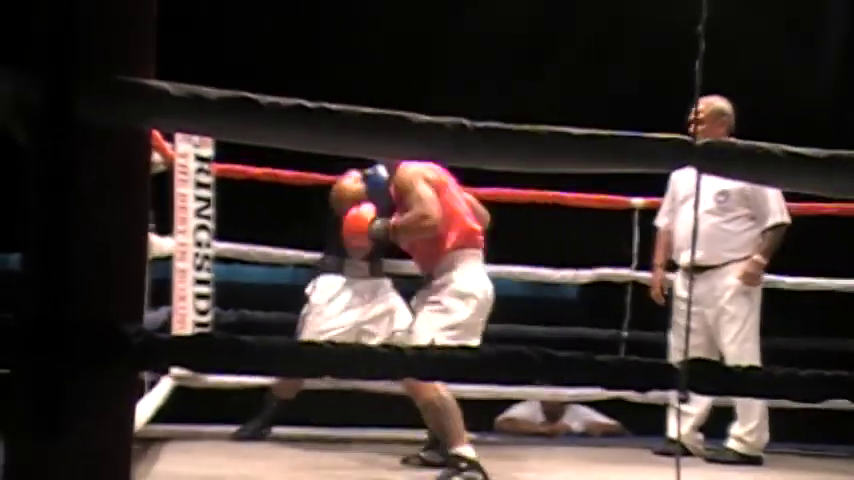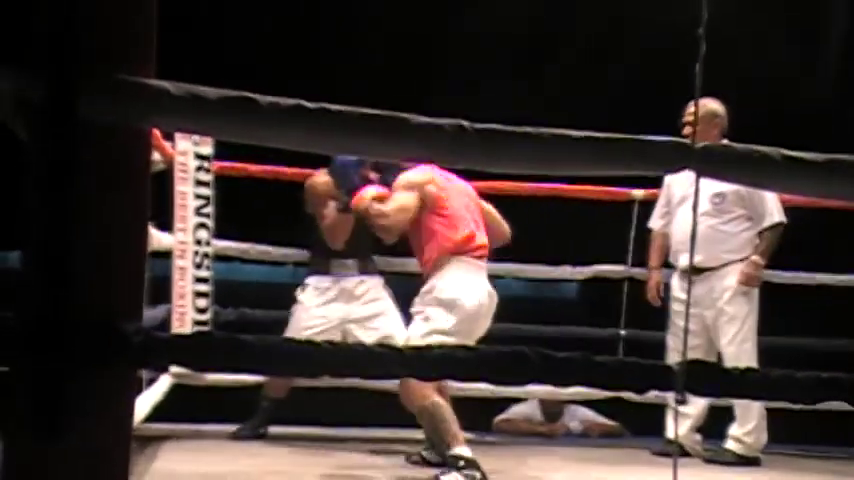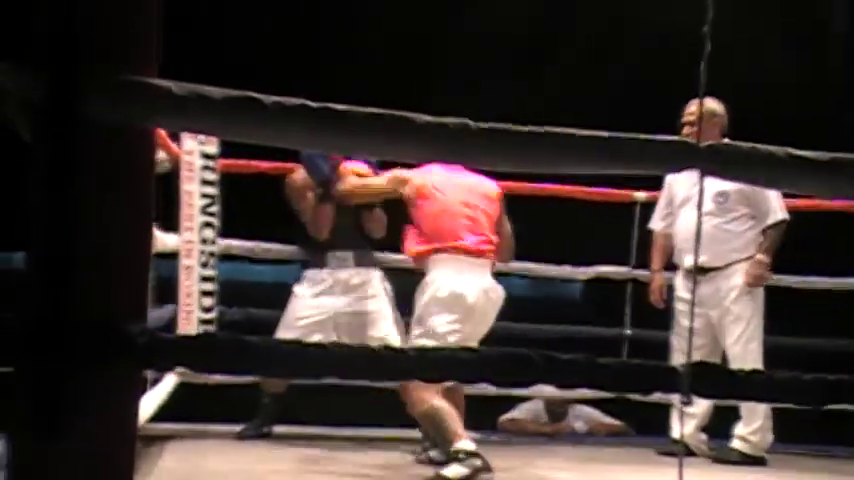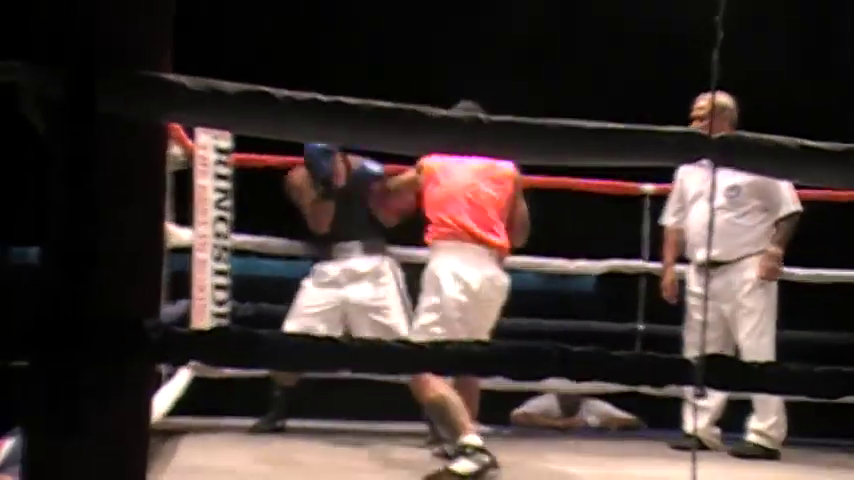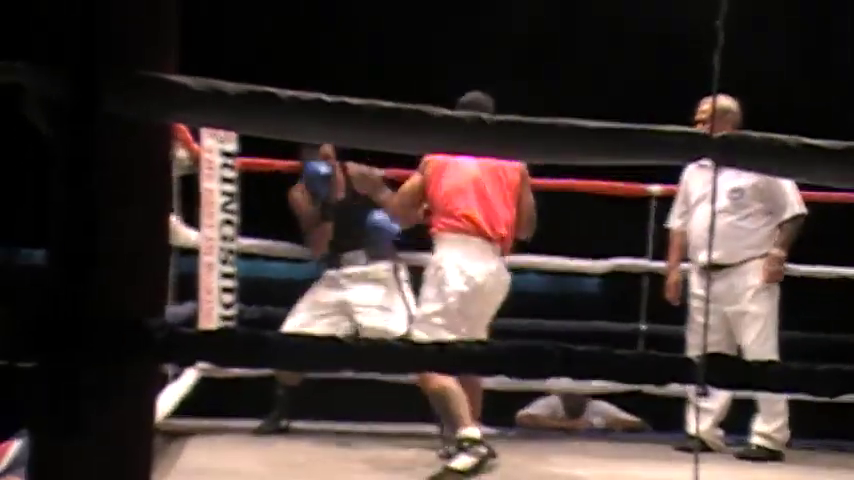
dt=0.1s
person 1, frame 1
right shoulder: (683, 171)
left elbow: (777, 222)
right elbow: (667, 223)
left wrist: (758, 260)
right wrist: (659, 267)
left hip: (732, 278)
right hip: (688, 278)
left knee: (741, 358)
right knee: (686, 359)
left ankle: (747, 443)
right ankle: (682, 435)
person 1, frame 2
right shoulder: (677, 174)
left elbow: (773, 222)
right elbow: (661, 226)
left wrist: (757, 261)
right wrist: (654, 269)
left hip: (730, 279)
right hip: (685, 280)
left knee: (739, 360)
right knee: (684, 360)
left ankle: (745, 444)
right ankle: (681, 436)
person 1, frame 3
right shoulder: (678, 174)
left elbow: (776, 220)
right elbow: (663, 227)
left wrist: (762, 260)
right wrist: (657, 271)
left hip: (734, 278)
right hip: (689, 280)
left knee: (744, 360)
right knee: (689, 360)
left ankle: (750, 443)
right ankle: (686, 436)
person 1, frame 4
right shoulder: (689, 168)
left elbow: (788, 211)
right elbow: (674, 222)
left wrist: (774, 252)
right wrist: (669, 267)
left hip: (747, 272)
right hip: (701, 274)
left knee: (757, 352)
right knee: (702, 354)
left ankle: (765, 436)
right ankle: (700, 430)
person 1, frame 5
right shoulder: (694, 169)
left elbow: (792, 214)
right elbow: (680, 224)
left wrist: (777, 255)
right wrist: (673, 268)
left hip: (749, 275)
right hip: (704, 277)
left knee: (760, 355)
right knee: (705, 356)
left ankle: (770, 438)
right ankle: (703, 432)
person 2, frame 1
left shoulder: (408, 172)
right shoulder: (428, 172)
left elbow: (431, 220)
right elbow: (482, 217)
left wrist: (383, 229)
left hip: (458, 284)
right hip: (448, 283)
left knee: (419, 379)
right ankle: (440, 445)
person 2, frame 2
left shoulder: (410, 179)
right shoulder: (459, 185)
left elbow: (390, 226)
right elbow: (503, 233)
left wrist: (368, 207)
left hip: (451, 288)
right hip: (479, 287)
left knee: (414, 382)
right ankle: (445, 447)
person 2, frame 3
left shoulder: (411, 177)
right shoulder: (490, 187)
left elbow: (348, 192)
right elbow: (505, 253)
left wrist: (350, 178)
left hip: (447, 283)
right hip: (485, 286)
left knee: (416, 386)
right ankle: (451, 443)
person 2, frame 4
left shoulder: (432, 164)
right shoulder: (508, 171)
left elbow: (390, 191)
right elbow: (520, 234)
left hip: (451, 270)
right hip: (491, 275)
left knee: (423, 375)
left ankle: (475, 452)
right ankle: (469, 443)
person 2, frame 5
left shoulder: (436, 157)
right shoulder: (515, 166)
left elbow: (399, 211)
right elbow: (526, 230)
left wrist: (376, 191)
left hip: (452, 266)
right hip: (493, 270)
left knee: (430, 365)
left ankle: (471, 444)
right ankle: (466, 431)
person 3, frame 1
left shoulder: (389, 191)
right shoulder: (350, 187)
right elbow: (356, 250)
right wrist: (376, 206)
left hip: (375, 283)
right hip: (337, 284)
right ankle: (263, 421)
person 3, frame 2
left shoulder: (369, 179)
right shoulder: (320, 183)
right elbow: (334, 239)
right wrist: (348, 199)
left hip: (368, 283)
right hip: (323, 283)
right ankle: (259, 421)
person 3, frame 3
left shoulder: (358, 173)
right shoulder: (299, 180)
left elbow: (378, 231)
right elbow: (319, 231)
right wrist: (325, 184)
left hip: (365, 276)
right hip: (321, 278)
right ankle: (263, 420)
person 3, frame 4
left shoulder: (360, 167)
right shoulder: (299, 178)
left elbow: (388, 217)
right elbow: (320, 226)
left wrist: (380, 189)
right wrist: (326, 184)
left hip: (373, 266)
right hip: (329, 271)
left knee: (401, 342)
right ankle: (276, 413)
person 3, frame 5
left shoulder: (361, 175)
right shoulder: (301, 194)
left elbow: (406, 213)
right elbow: (317, 249)
left wrist: (392, 226)
right wrist: (323, 205)
left hip: (380, 273)
right hip: (337, 276)
right ankle: (280, 413)
person 4, frame 1
left shoulder: (579, 412)
right shoulder: (527, 408)
left elbow: (619, 430)
right elbow: (501, 424)
left wrist: (580, 428)
right wrist: (543, 429)
person 4, frame 2
left shoulder: (578, 413)
right shoulder: (527, 408)
left elbow: (619, 431)
right elbow: (498, 425)
left wrist: (579, 429)
right wrist: (542, 430)
person 4, frame 3
left shoulder: (583, 412)
right shoulder: (532, 407)
left elbow: (624, 429)
right elbow: (504, 423)
left wrist: (581, 427)
right wrist: (546, 429)
person 4, frame 4
left shoulder: (596, 407)
right shoulder: (545, 402)
left elbow: (637, 423)
right elbow: (517, 417)
left wrist: (591, 422)
right wrist: (559, 423)
person 4, frame 5
left shoulder: (600, 408)
right shoulder: (549, 403)
left elbow: (641, 426)
right elbow: (522, 419)
left wrist: (595, 424)
right wrist: (564, 424)
